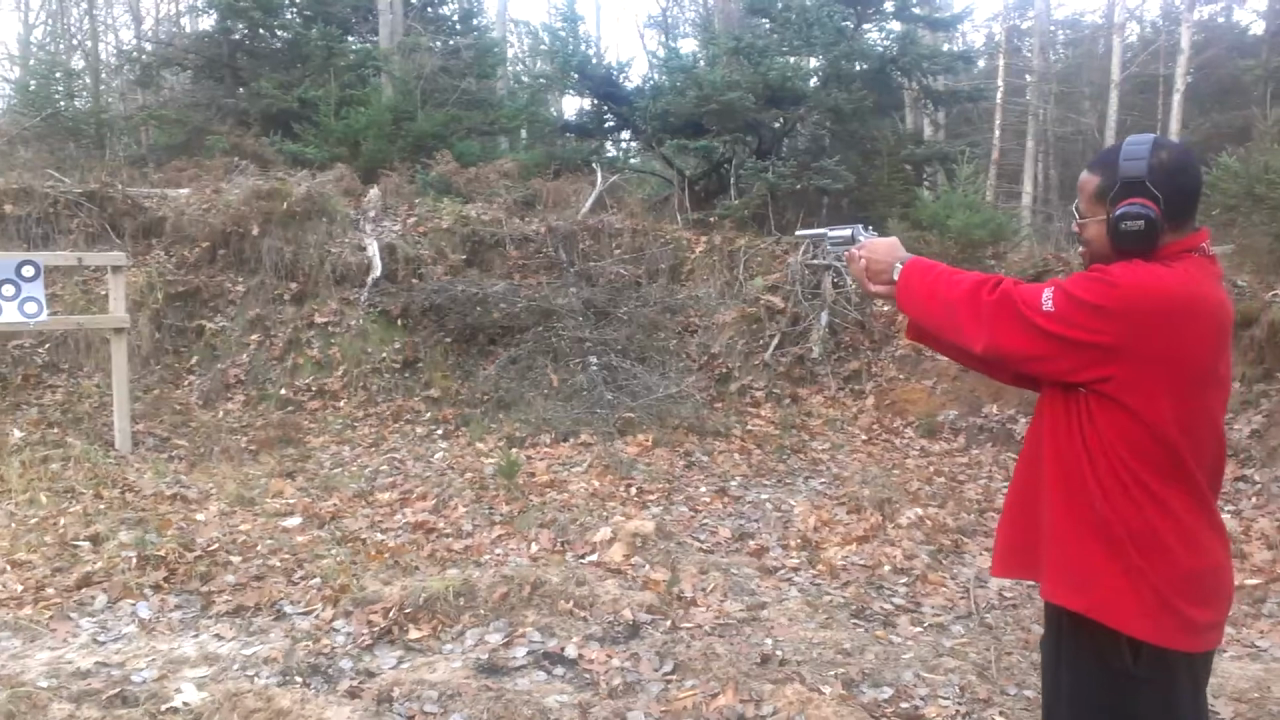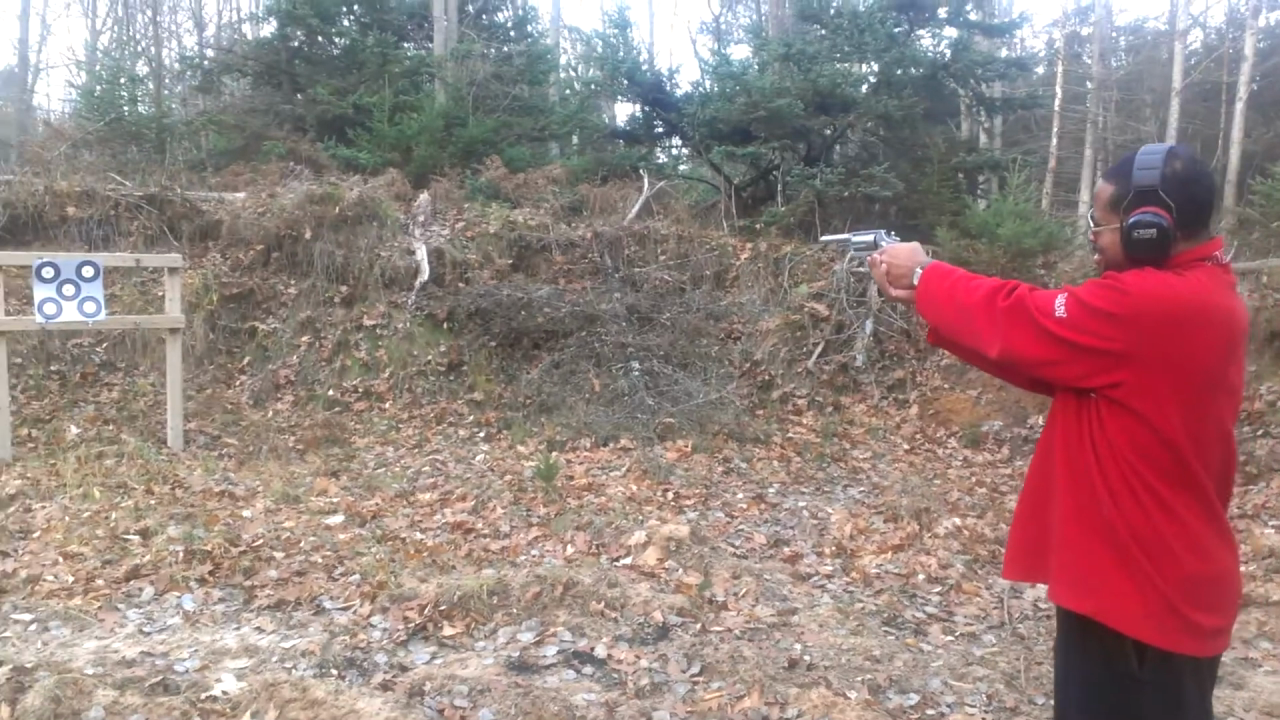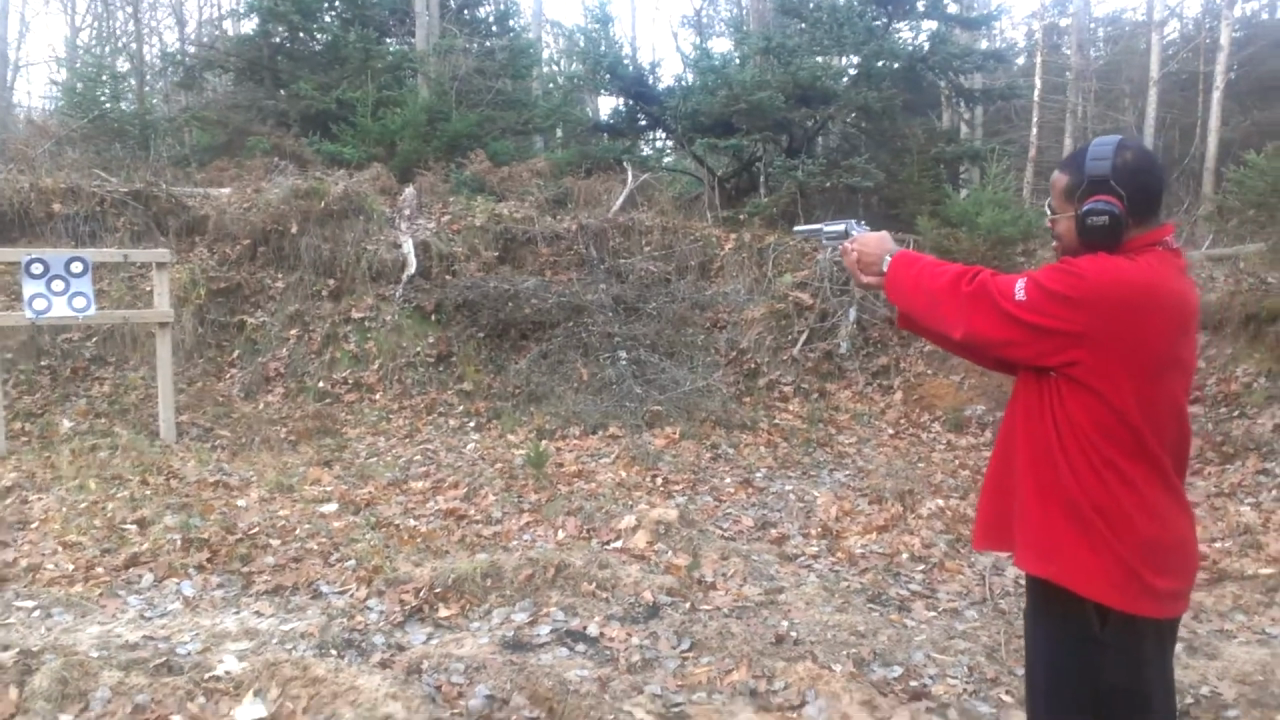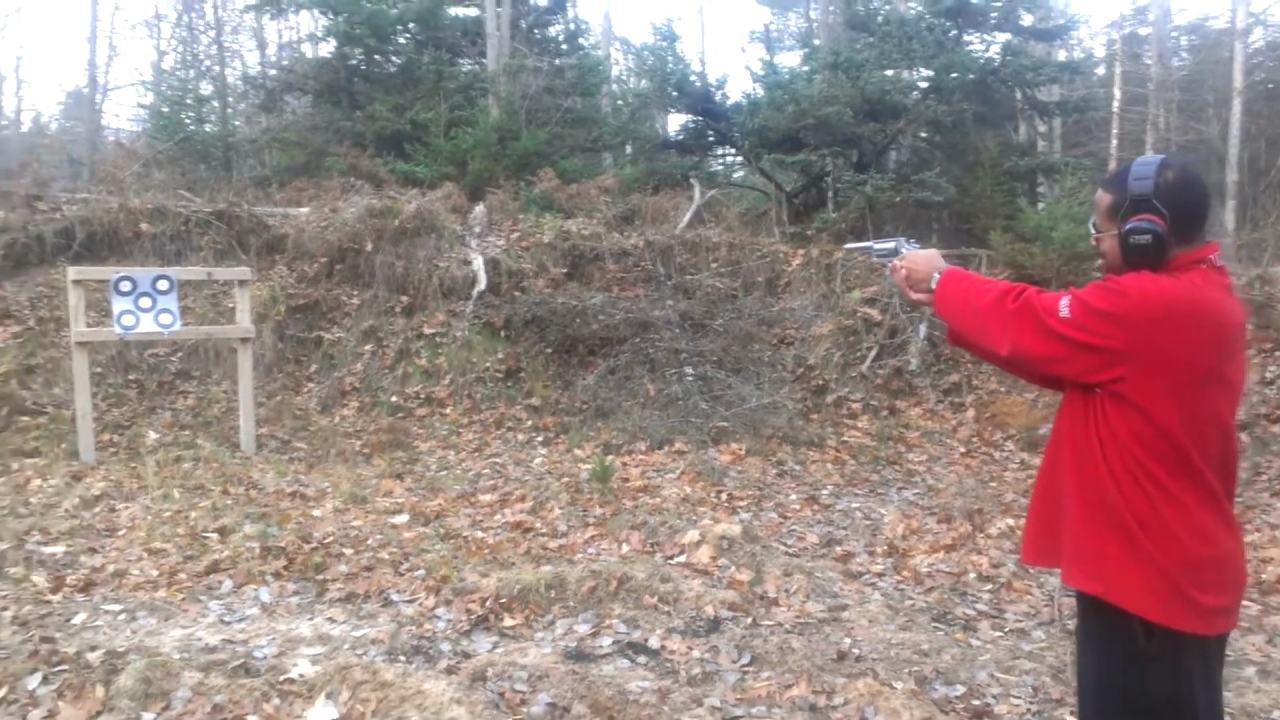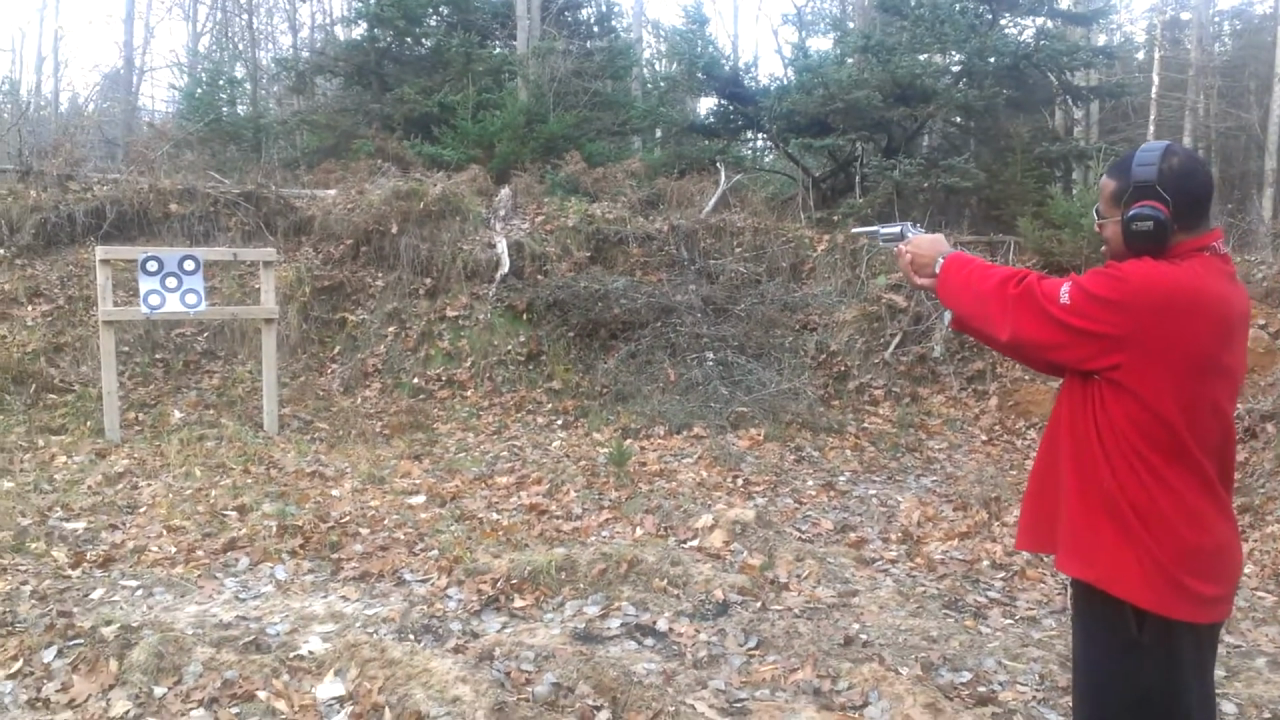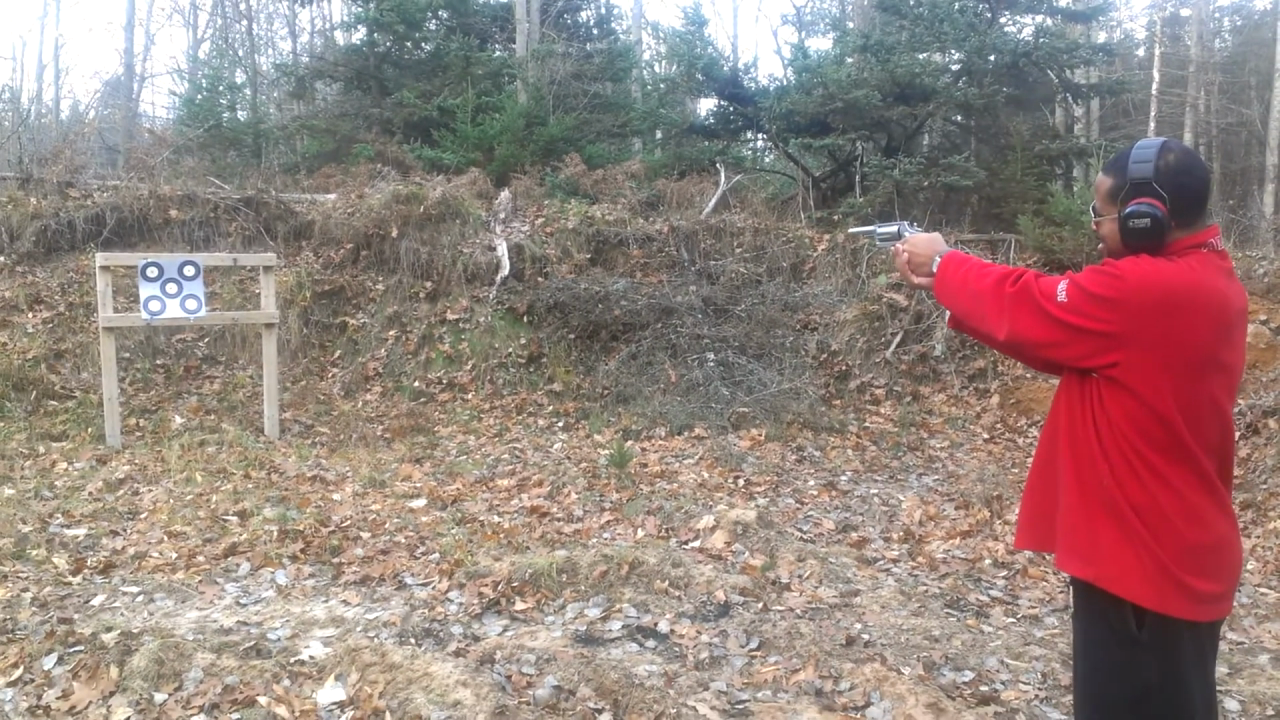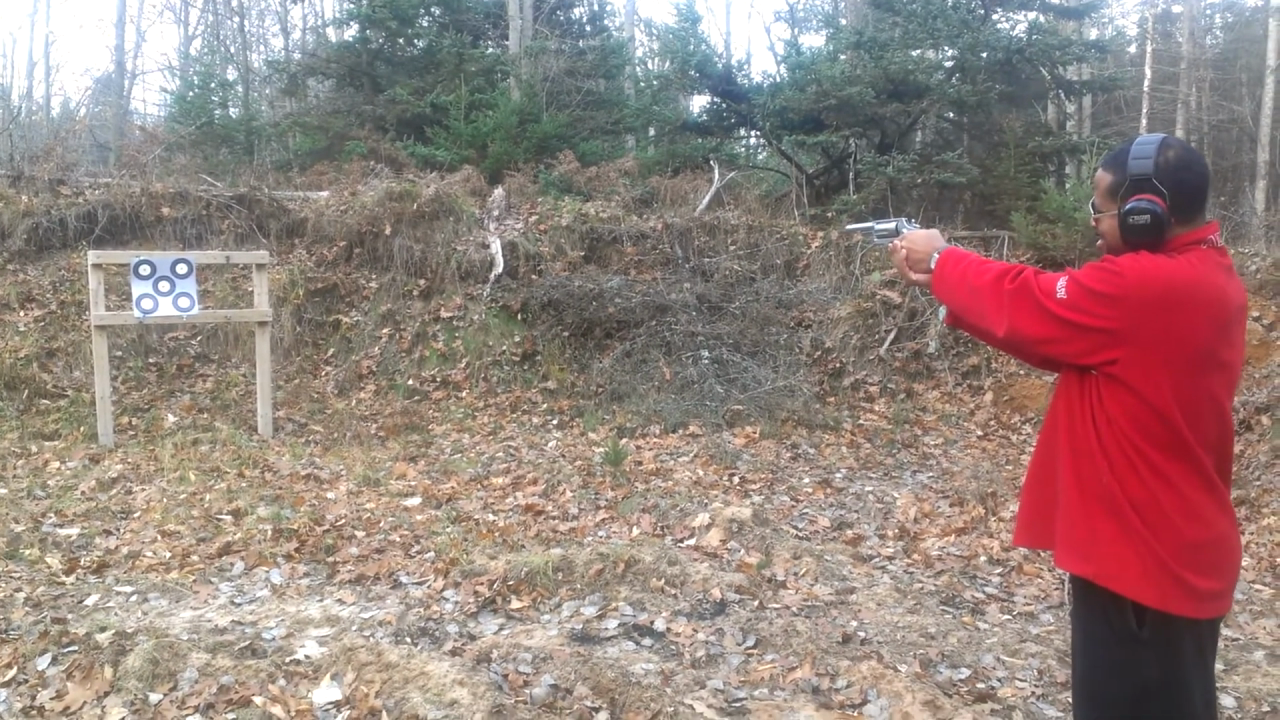
dt=0.5s
person 1, frame 1
left shoulder: (1139, 299)
right shoulder: (1178, 285)
left elbow: (1006, 319)
right elbow: (1030, 340)
left wrist: (903, 271)
right wrist: (911, 291)
left hip: (1137, 590)
right hip: (1139, 576)
person 1, frame 2
left shoulder: (1150, 307)
right shoulder: (1194, 295)
left elbow: (1020, 324)
right elbow: (1049, 347)
left wrist: (922, 276)
right wrist: (927, 296)
left hip: (1146, 594)
right hip: (1159, 582)
person 1, frame 3
left shoulder: (1106, 288)
right shoulder: (1152, 277)
left elbow: (984, 306)
right elbow: (1012, 328)
left wrist: (891, 263)
right wrist: (900, 283)
left hip: (1106, 560)
right hip: (1123, 551)
person 1, frame 4
left shoulder: (1146, 308)
right shoulder: (1201, 295)
left elbow: (1031, 323)
right elbow: (1063, 344)
left wrist: (940, 280)
right wrist: (948, 297)
left hip: (1152, 577)
right hip: (1178, 569)
person 1, frame 5
left shoulder: (1148, 292)
right shoulder: (1206, 280)
left elbow: (1030, 309)
right elbow: (1061, 328)
left wrist: (945, 264)
right wrist: (954, 283)
left hip: (1147, 563)
right hip: (1174, 554)
person 1, frame 6
left shoulder: (1145, 290)
right shoulder: (1204, 278)
left elbow: (1028, 308)
right elbow: (1063, 325)
left wrist: (942, 263)
right wrist: (950, 283)
left hip: (1148, 561)
right hip: (1177, 554)
person 1, frame 7
left shoulder: (1144, 286)
right shoulder: (1204, 274)
left elbow: (1027, 305)
right elbow: (1058, 322)
left wrist: (940, 259)
right wrist: (949, 280)
left hip: (1147, 559)
right hip: (1174, 549)
